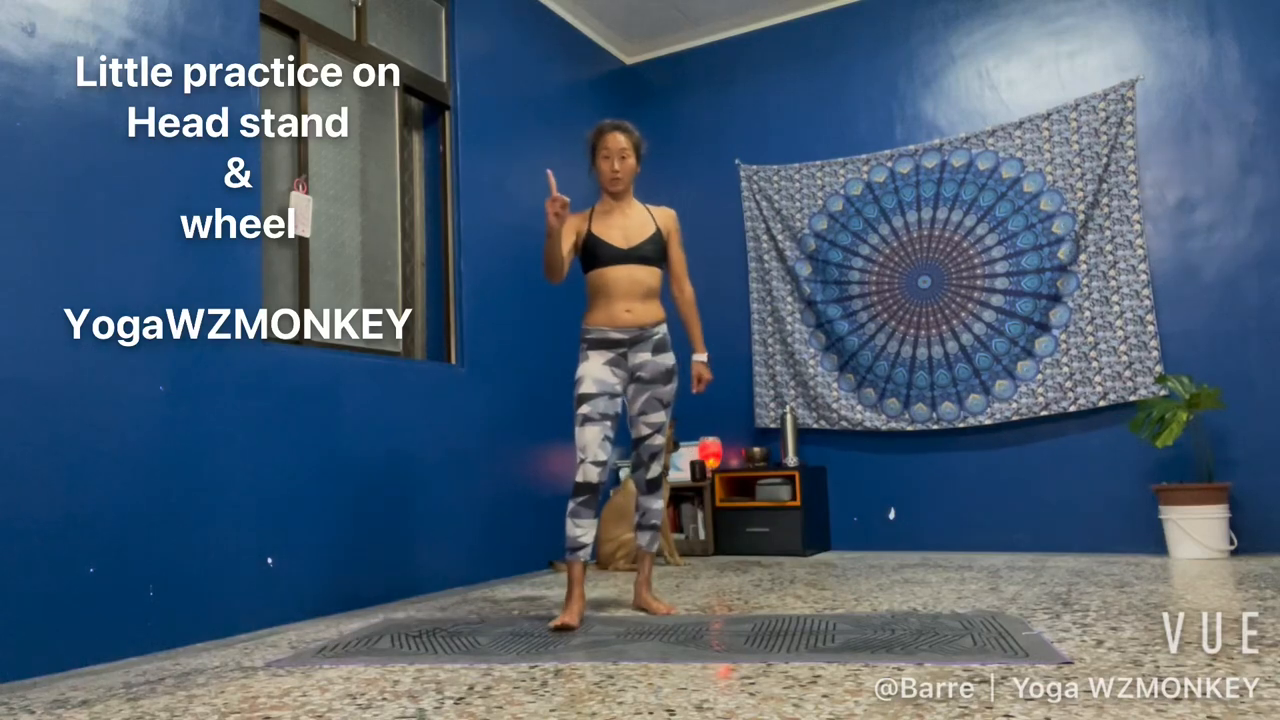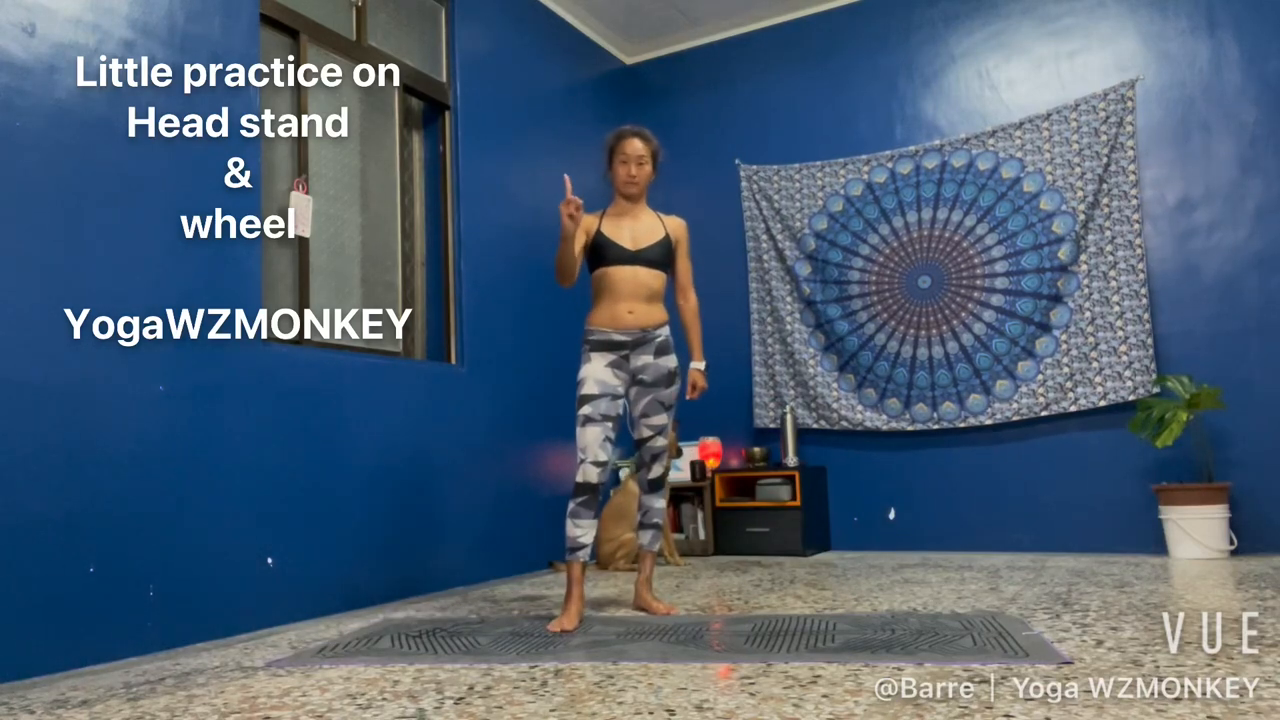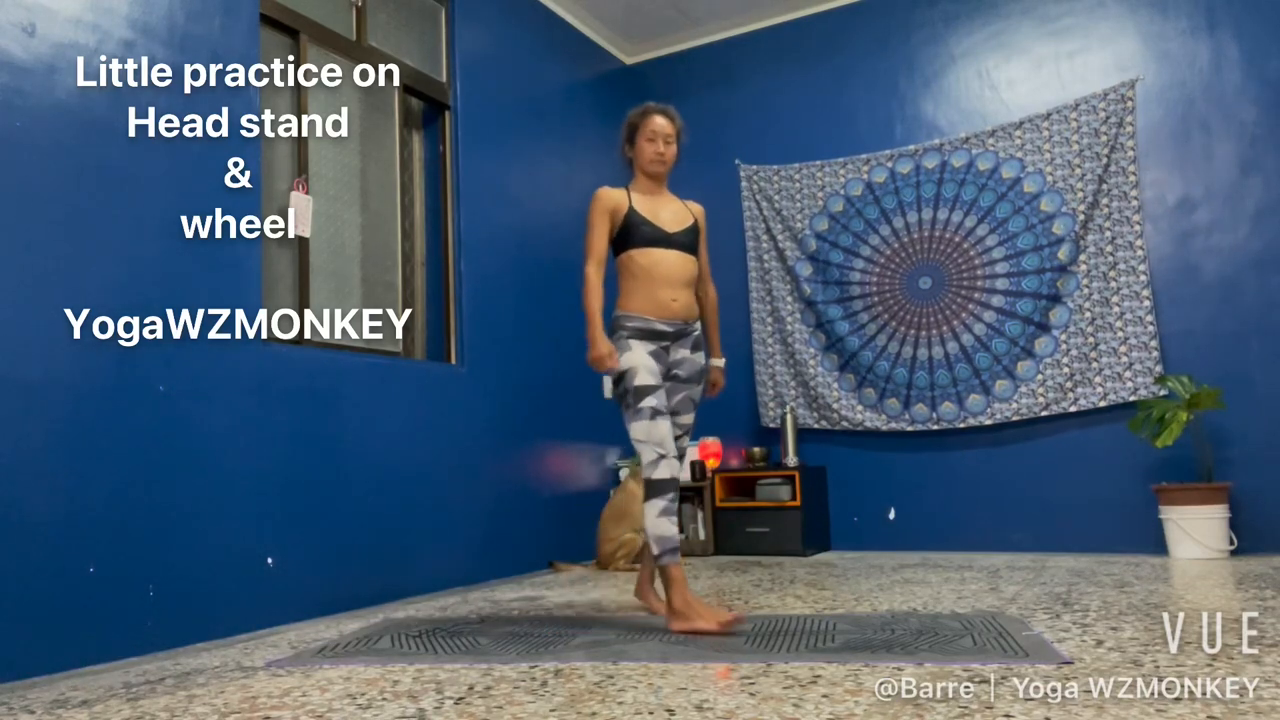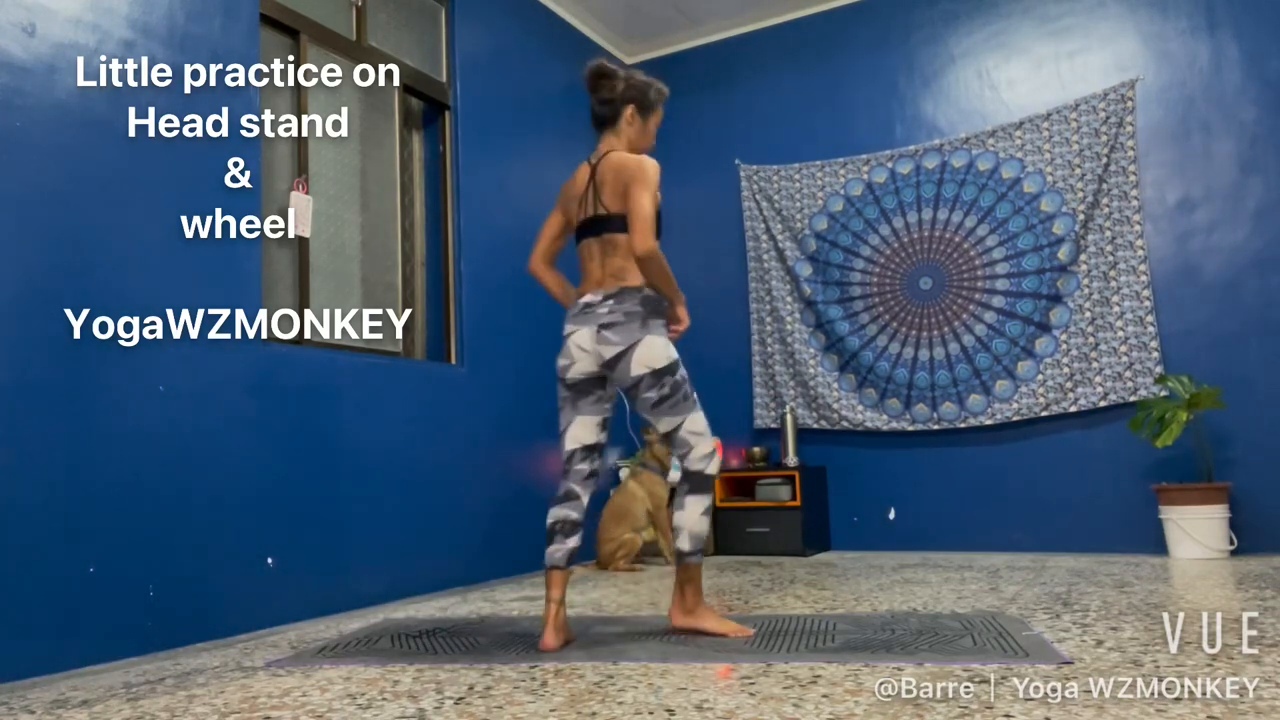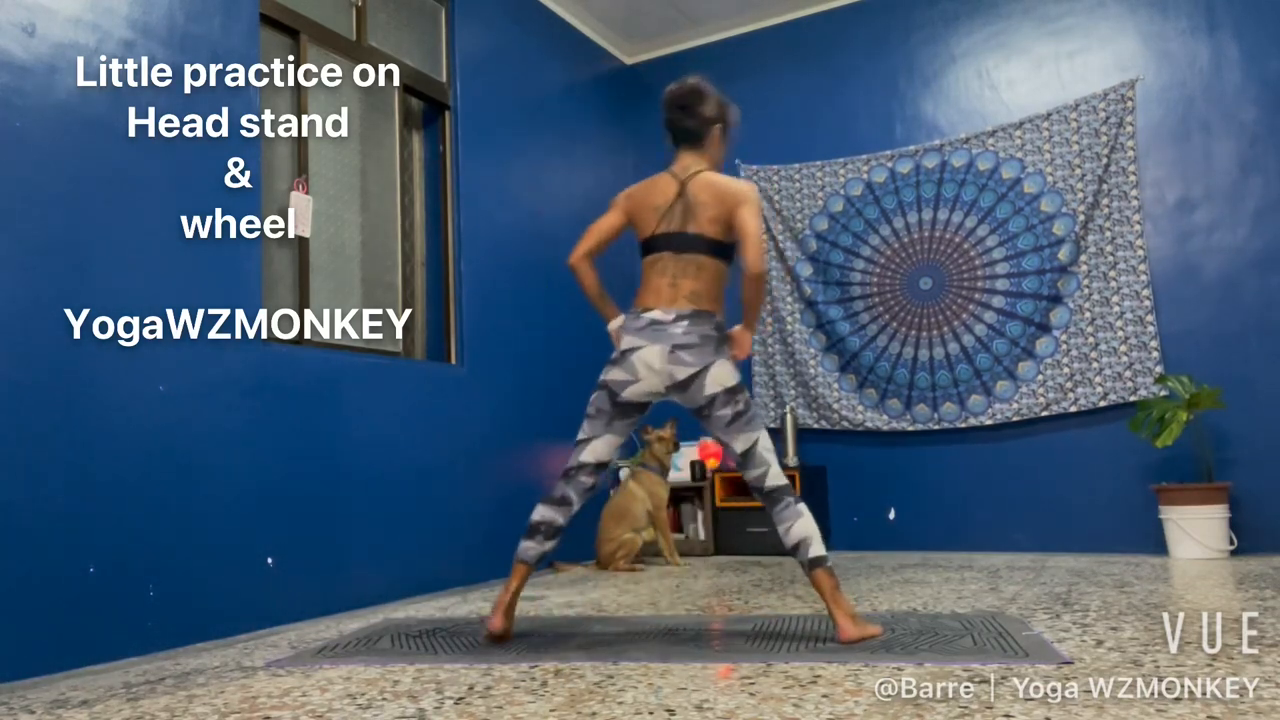
dt=1s
person 1, frame 1
left shoulder: (664, 219)
right shoulder: (580, 223)
left elbow: (682, 288)
right elbow: (554, 275)
left wrist: (700, 353)
right wrist: (554, 230)
left hip: (654, 347)
right hip: (599, 349)
left knee: (651, 467)
right knee: (590, 468)
left ankle: (643, 586)
right ankle: (575, 596)
person 1, frame 2
left shoulder: (673, 226)
right shoulder: (590, 223)
left elbow: (686, 295)
right elbow: (564, 279)
left wrist: (697, 360)
right wrist: (567, 233)
left hip: (656, 349)
right hip: (601, 349)
left knee: (653, 468)
right knee: (590, 467)
left ankle: (644, 586)
right ankle: (574, 597)
person 1, frame 3
left shoulder: (694, 211)
right shoulder: (610, 199)
right elbow: (593, 268)
left wrist: (715, 356)
right wrist: (596, 334)
left hip: (687, 341)
right hip: (637, 337)
left knee: (672, 466)
right knee: (659, 464)
left ankle: (647, 580)
right ankle: (683, 602)
person 1, frame 4
left shoulder: (575, 183)
right shoulder: (639, 168)
left elbow: (538, 262)
right elbow: (642, 247)
right wrist: (675, 299)
left hip: (581, 330)
right hip: (634, 325)
left knee: (577, 473)
right knee: (700, 456)
left ankle: (553, 619)
right ankle: (688, 602)
person 1, frame 5
left shoulder: (636, 195)
right shoulder: (736, 192)
left elbow: (579, 258)
right elbow: (757, 267)
left wrist: (615, 322)
right wrist: (750, 327)
left hip: (640, 345)
right hip: (701, 347)
left knee: (577, 476)
right knee: (773, 482)
left ankle: (505, 606)
right ankle: (842, 615)
